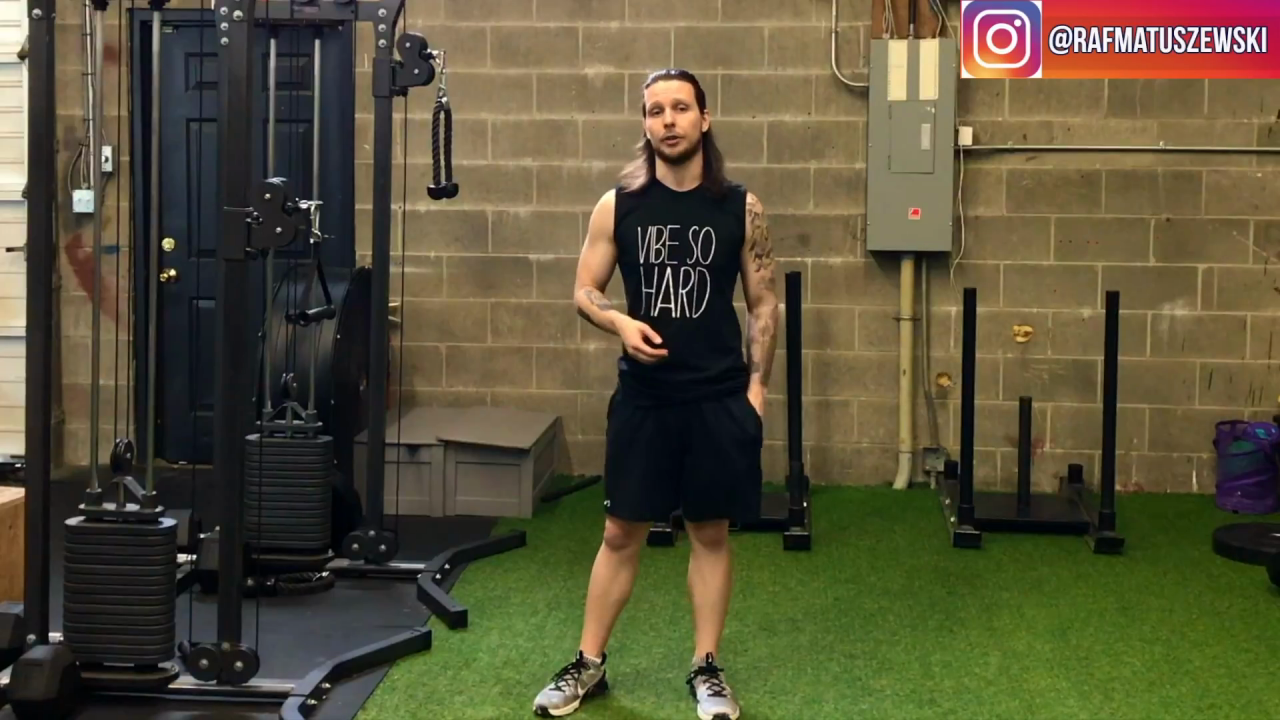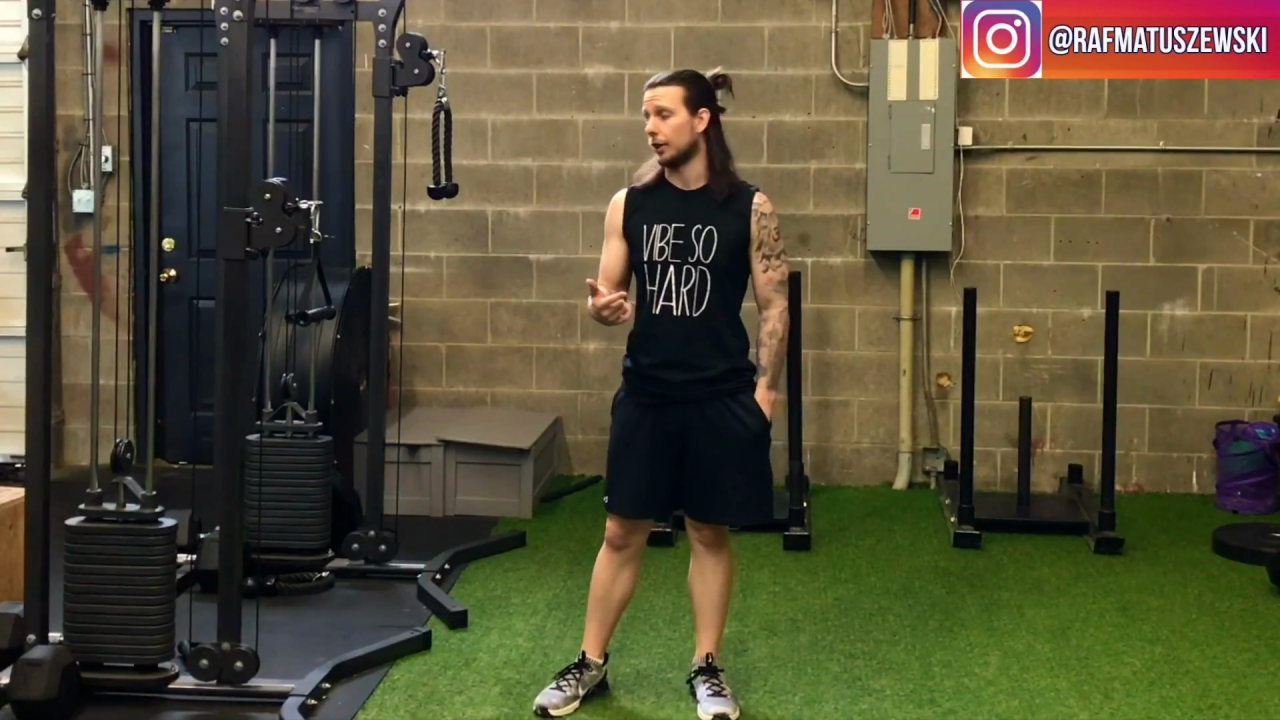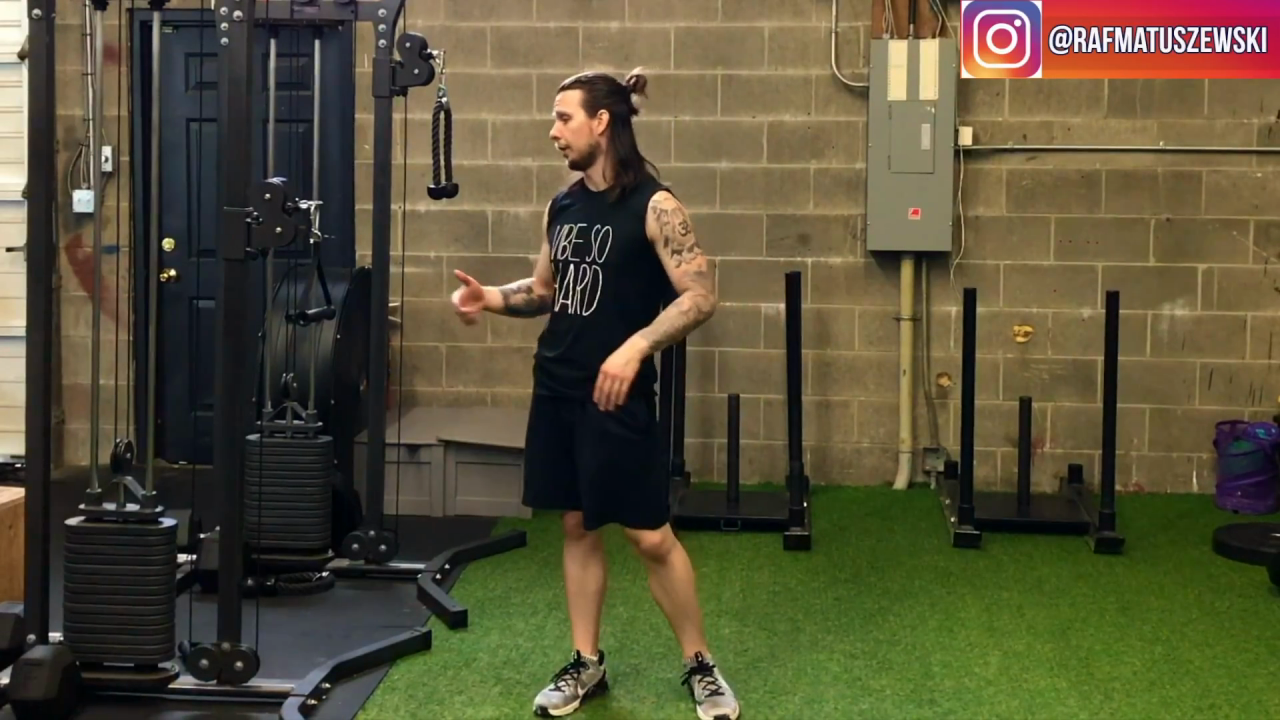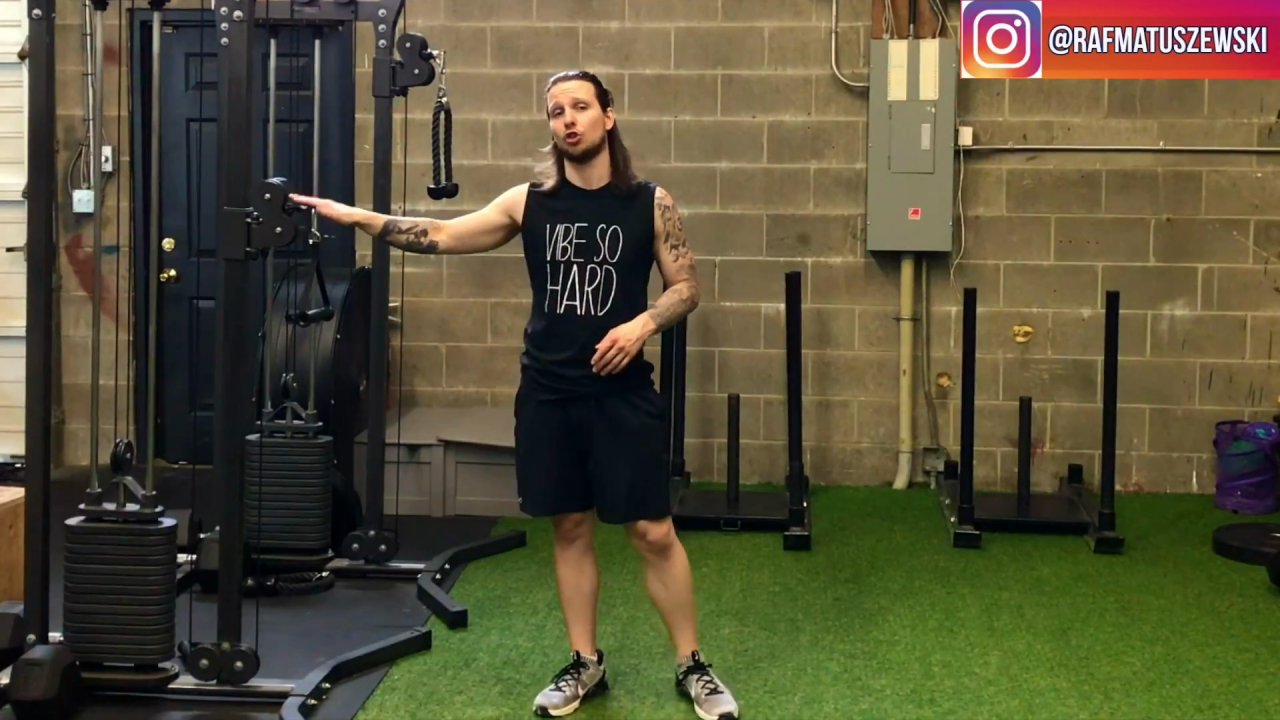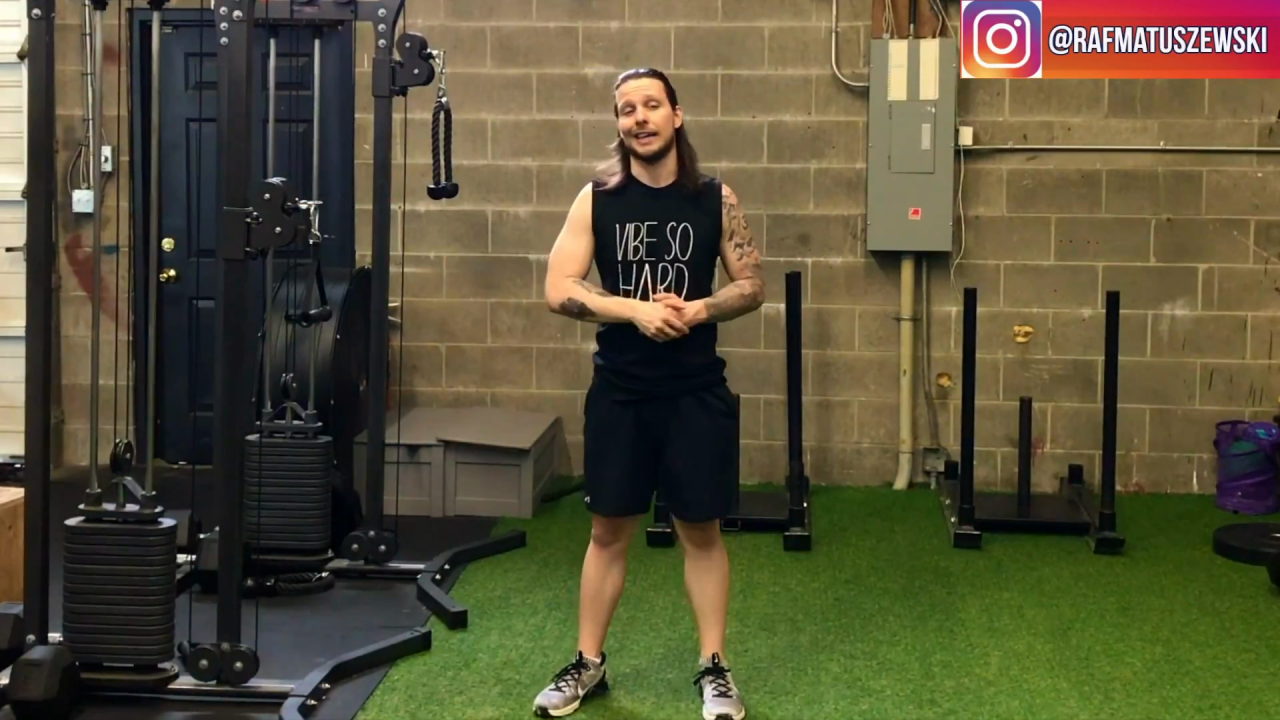
dt=1s
person 1, frame 1
left shoulder: (740, 207)
right shoulder: (617, 205)
left elbow: (762, 301)
right elbow: (585, 290)
left wrist: (757, 380)
right wrist: (619, 321)
left hip: (720, 397)
right hip: (644, 397)
left knee: (710, 532)
right knee: (622, 530)
right ankle: (588, 663)
person 1, frame 2
left shoulder: (750, 207)
right shoulder: (630, 202)
left elbow: (774, 305)
right elbow: (608, 287)
left wrist: (764, 386)
right wrist: (605, 305)
left hip: (721, 397)
right hip: (645, 395)
left knee: (710, 533)
right knee: (622, 530)
left ankle: (706, 667)
right ankle: (590, 663)
person 1, frame 3
left shoulder: (654, 206)
right shoulder: (562, 206)
left elbow: (700, 296)
left wrist: (635, 349)
right wrist: (493, 298)
left hip: (614, 396)
right hip: (555, 391)
left knee: (649, 535)
right knee: (576, 527)
left ankle: (699, 664)
right ankle: (585, 662)
person 1, frame 4
left shoulder: (650, 202)
right shoulder: (528, 201)
left elbow: (686, 287)
right elbow: (441, 235)
left wrist: (643, 323)
right wrist: (358, 217)
left hip: (622, 392)
right hip: (547, 392)
left knee: (653, 532)
right knee: (569, 528)
left ankle: (691, 664)
right ankle: (585, 663)
person 1, frame 5
left shoulder: (716, 198)
right shoulder: (596, 199)
left elbow: (751, 285)
right elbow: (557, 290)
left wrist: (696, 310)
right wrist: (635, 309)
left hip: (696, 391)
right hip: (618, 392)
left knee: (701, 529)
right knee: (608, 529)
left ankle: (713, 667)
right ankle: (588, 664)
